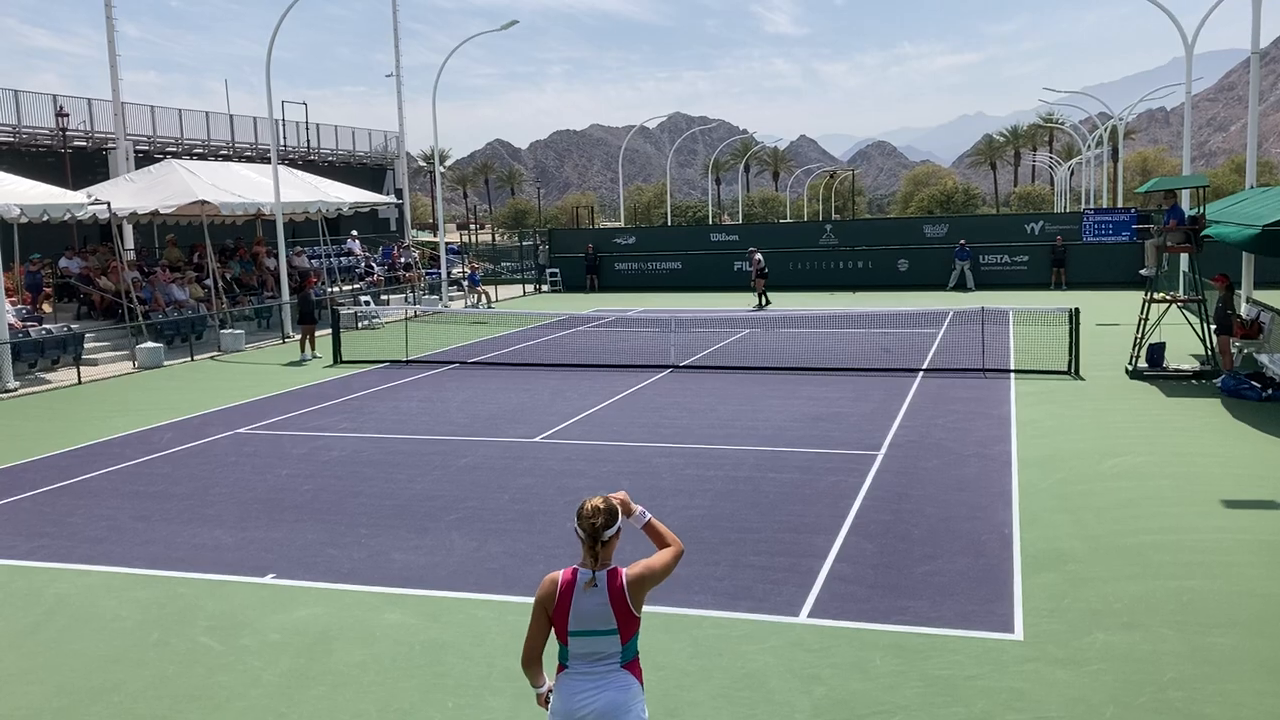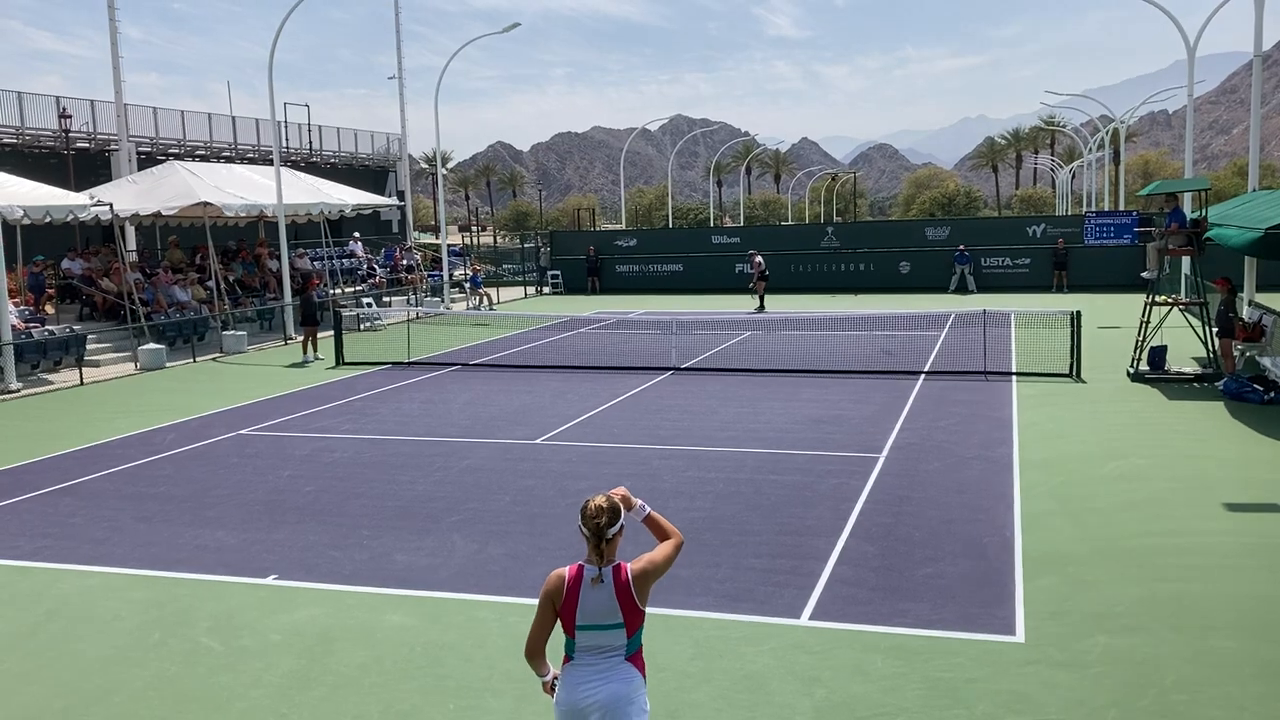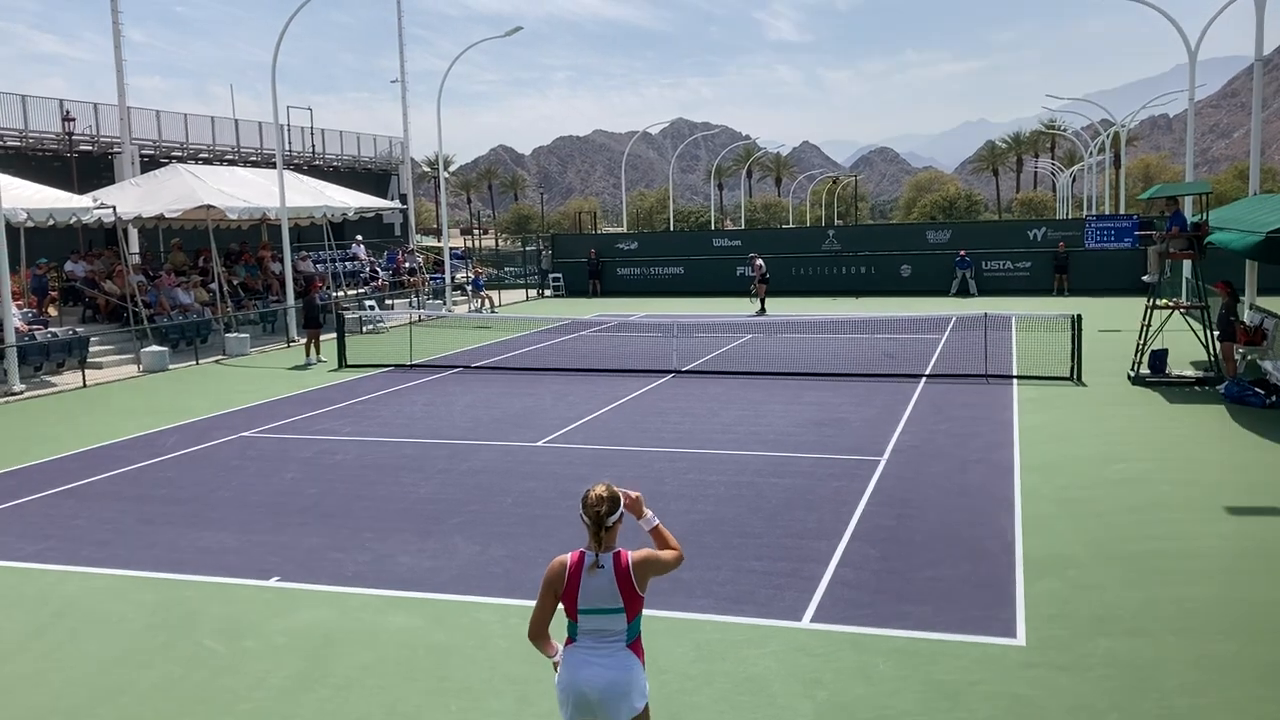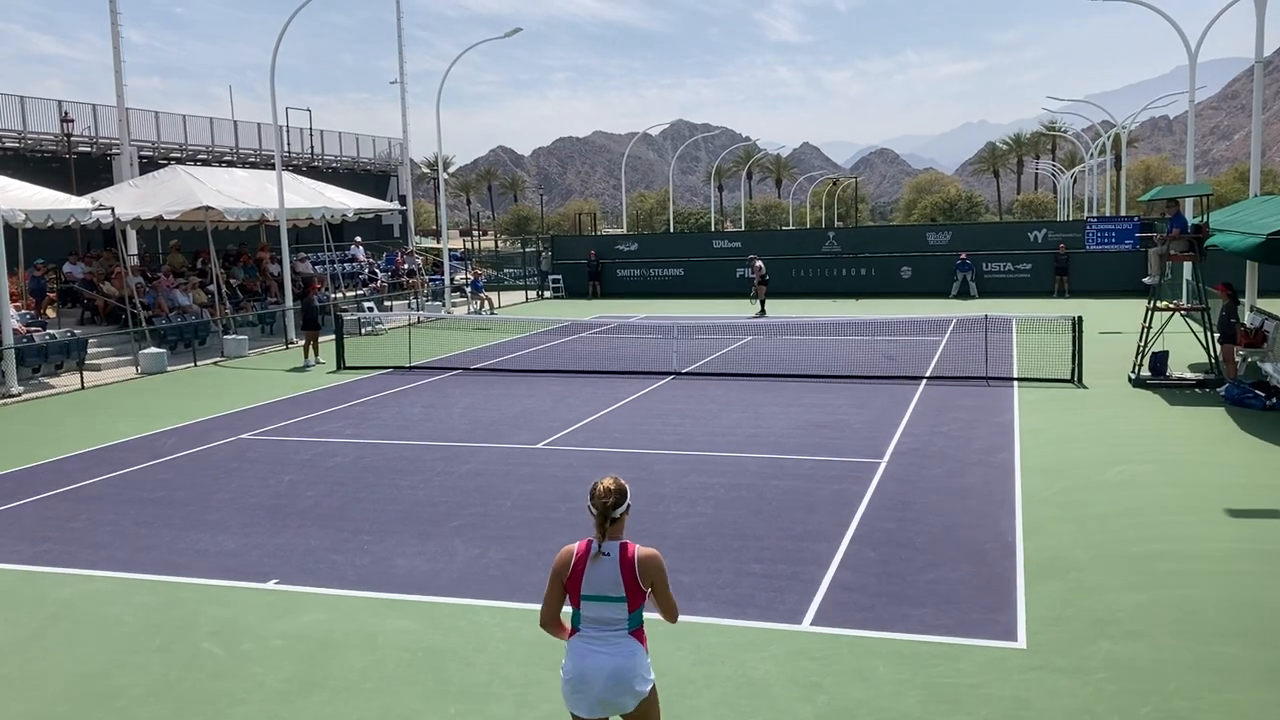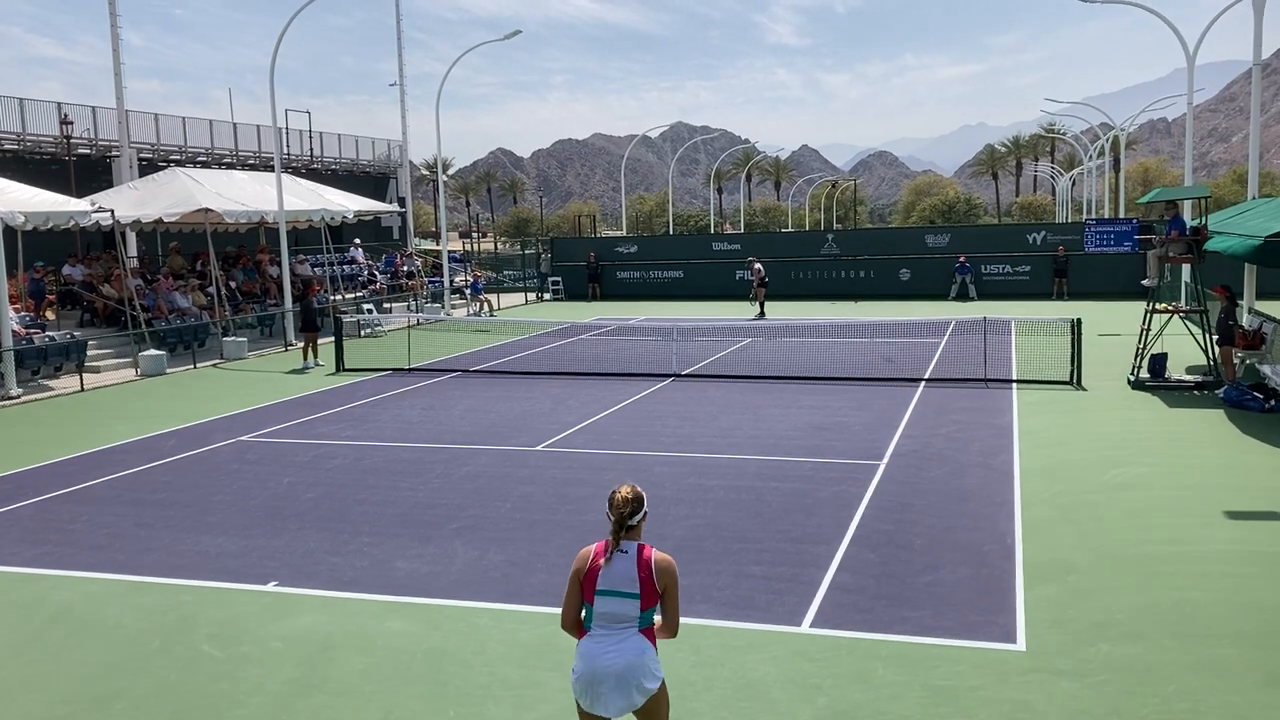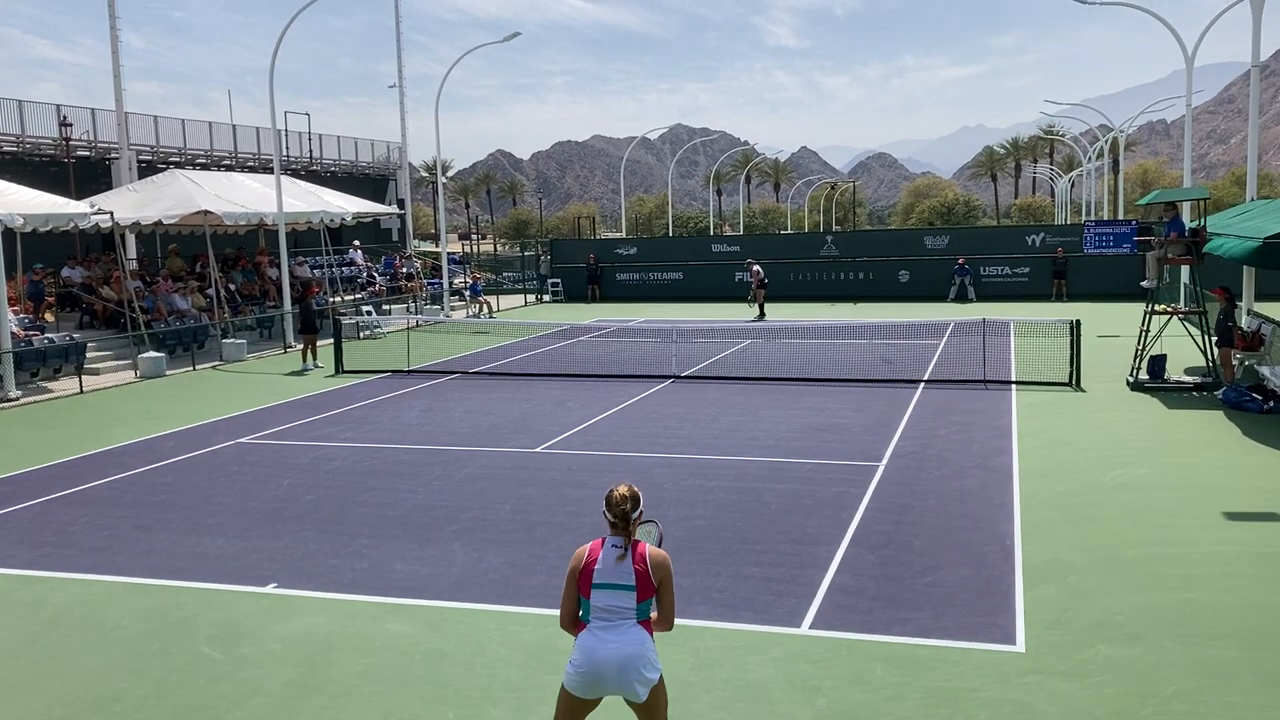
dt=0.2s
person 1, frame 1
left shoulder: (553, 586)
right shoulder: (634, 581)
left elbow: (529, 660)
right elbow: (675, 548)
left wrist: (541, 687)
right wrist: (634, 512)
person 1, frame 2
left shoulder: (559, 581)
right shoulder: (638, 576)
left elbow: (533, 652)
right elbow: (675, 539)
left wrist: (546, 675)
right wrist: (635, 506)
left hip: (573, 698)
right hip: (622, 700)
person 1, frame 3
left shoulder: (561, 568)
right shoulder: (639, 564)
left elbow: (536, 634)
right elbow: (676, 554)
left wrist: (555, 654)
right wrist: (643, 515)
left hip: (575, 678)
right hip: (622, 682)
person 1, frame 4
left shoulder: (568, 557)
right shoulder: (646, 559)
left elbow: (547, 621)
right elbow: (671, 616)
left hip: (580, 668)
right hip: (628, 668)
person 1, frame 5
left shoulder: (587, 557)
right shoulder: (662, 564)
left elbow: (568, 623)
right elbow: (671, 629)
left hip: (590, 665)
right hip: (638, 665)
person 1, frame 6
left shoulder: (583, 554)
right shoulder: (657, 558)
left elbow: (566, 621)
right elbow: (666, 622)
left hip: (588, 657)
right hip: (637, 657)
